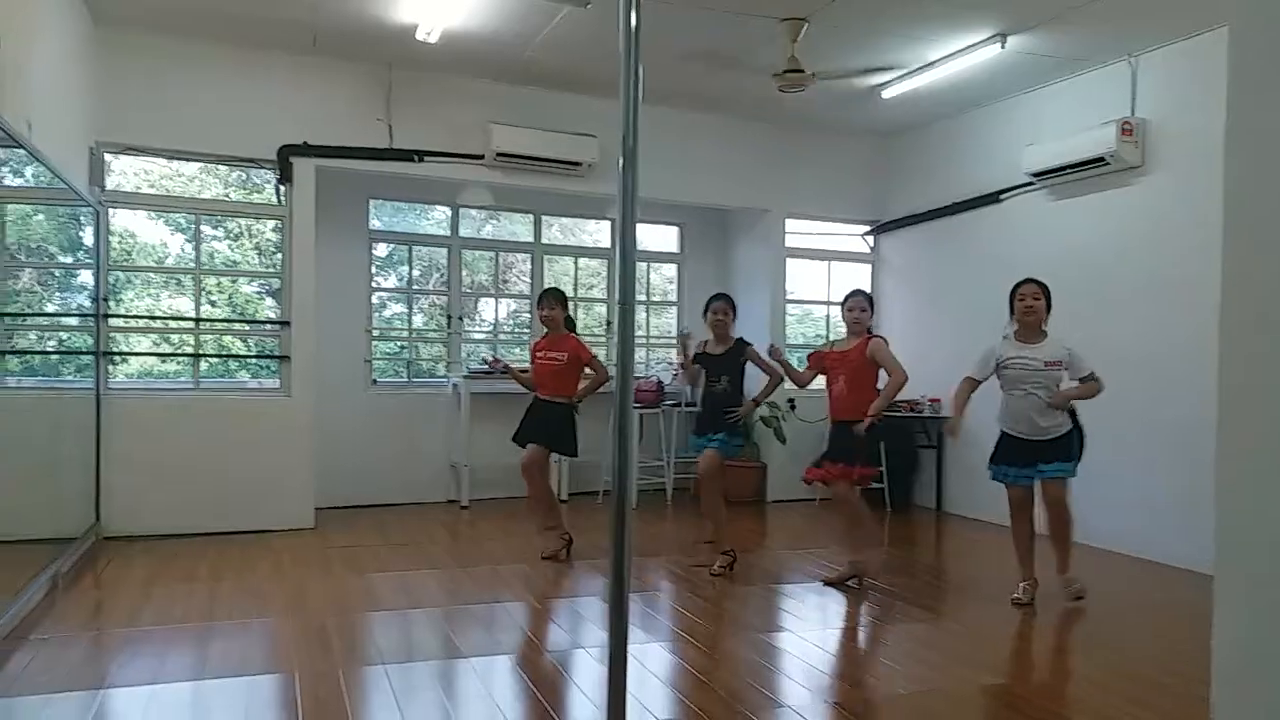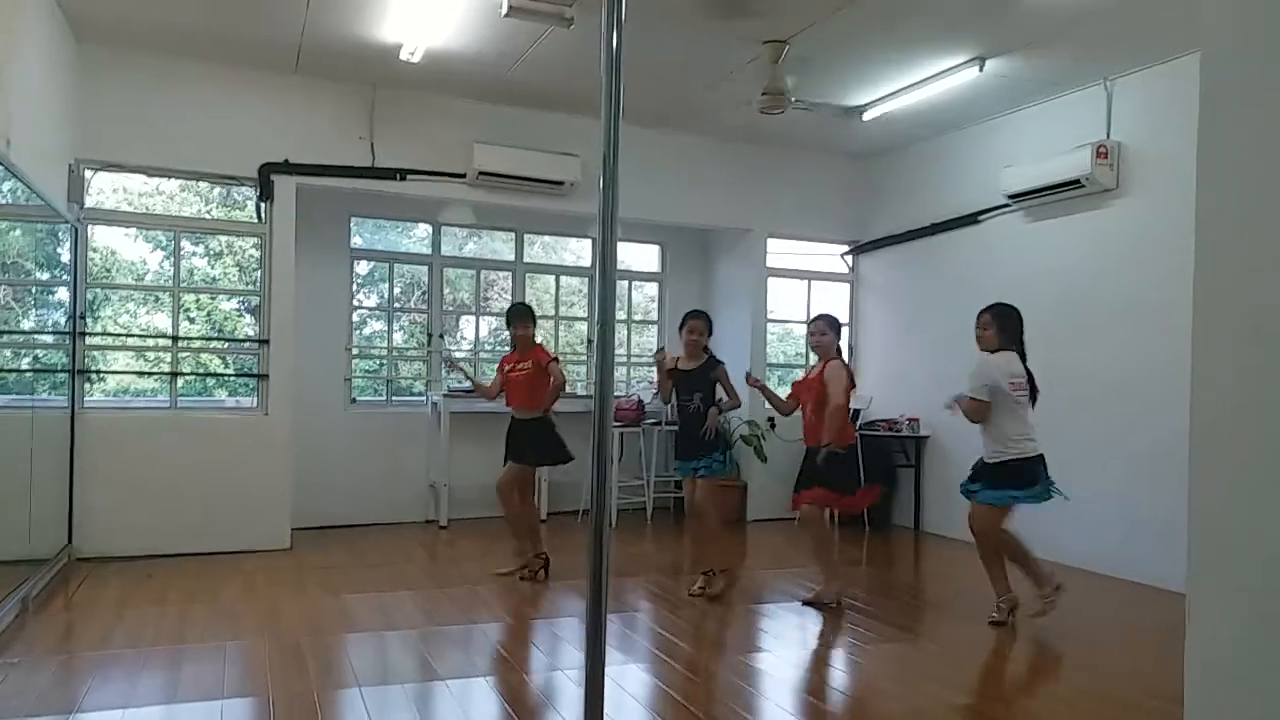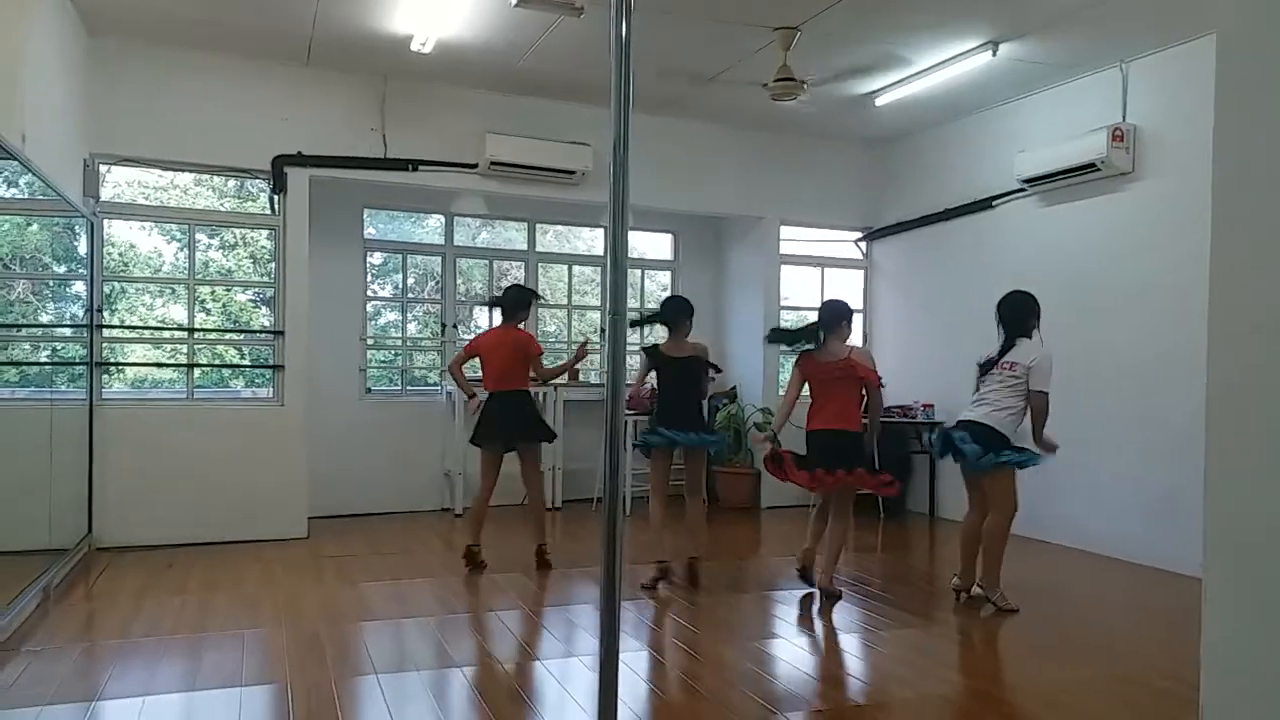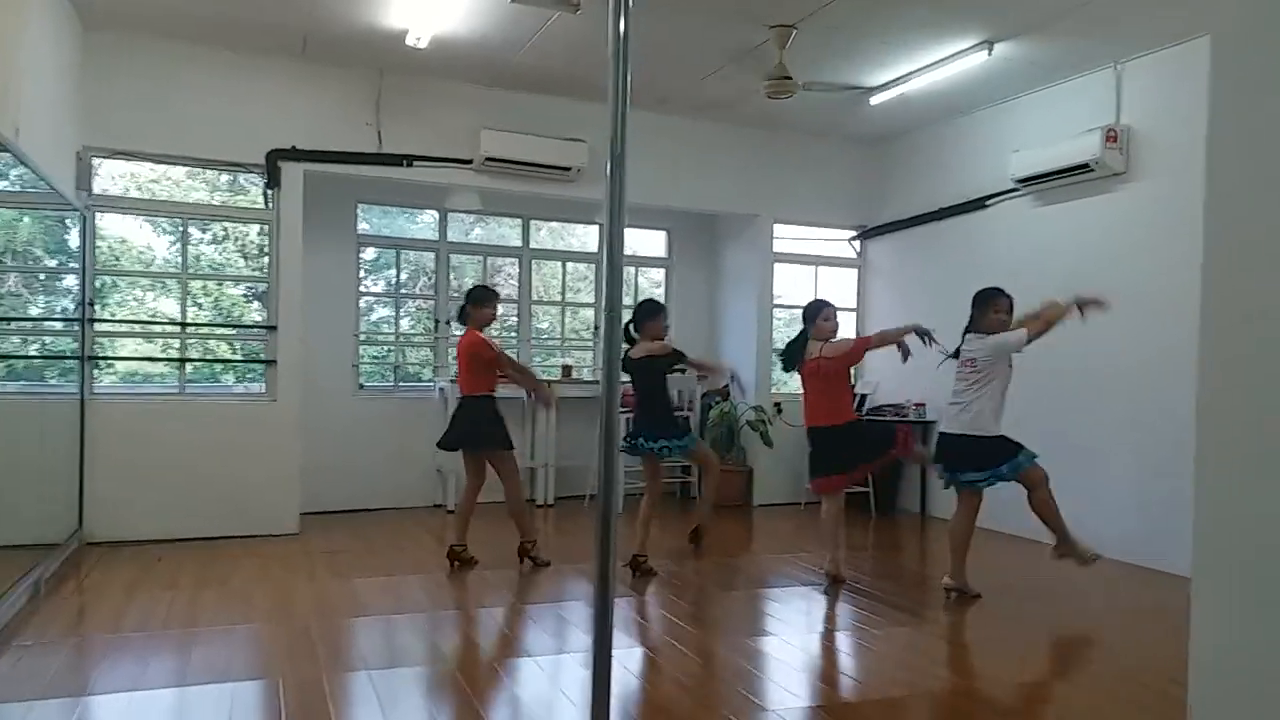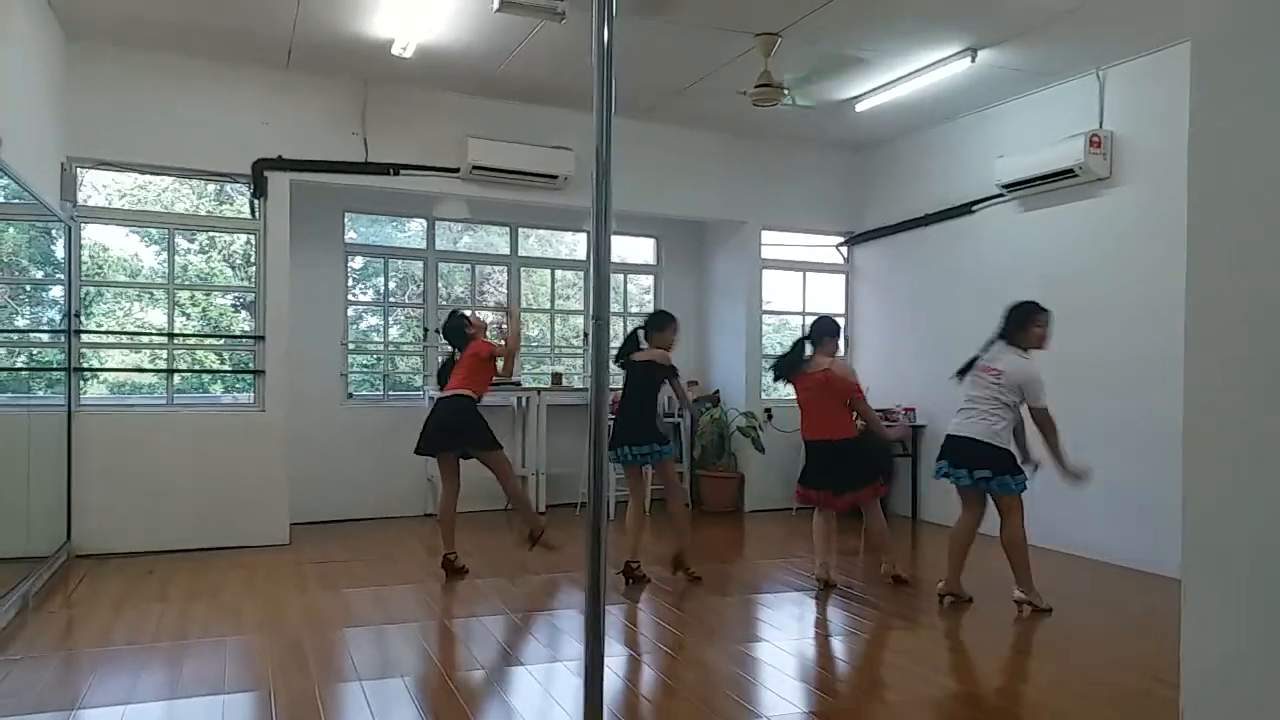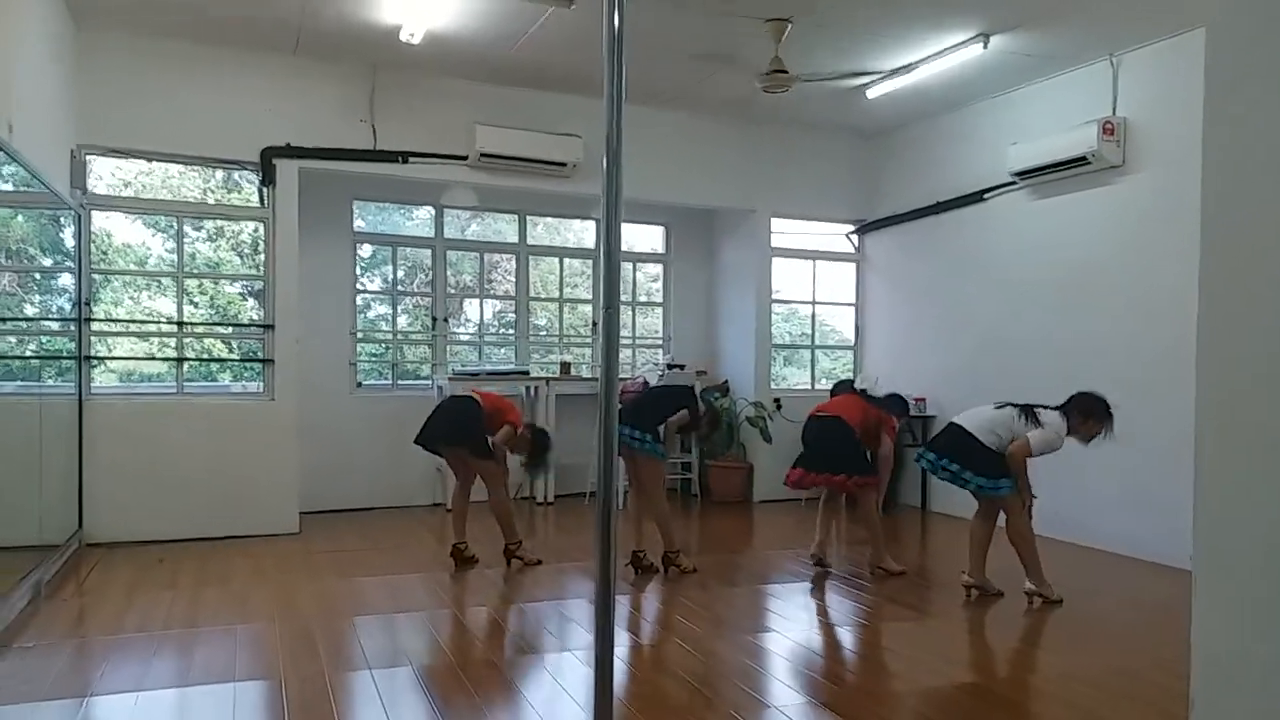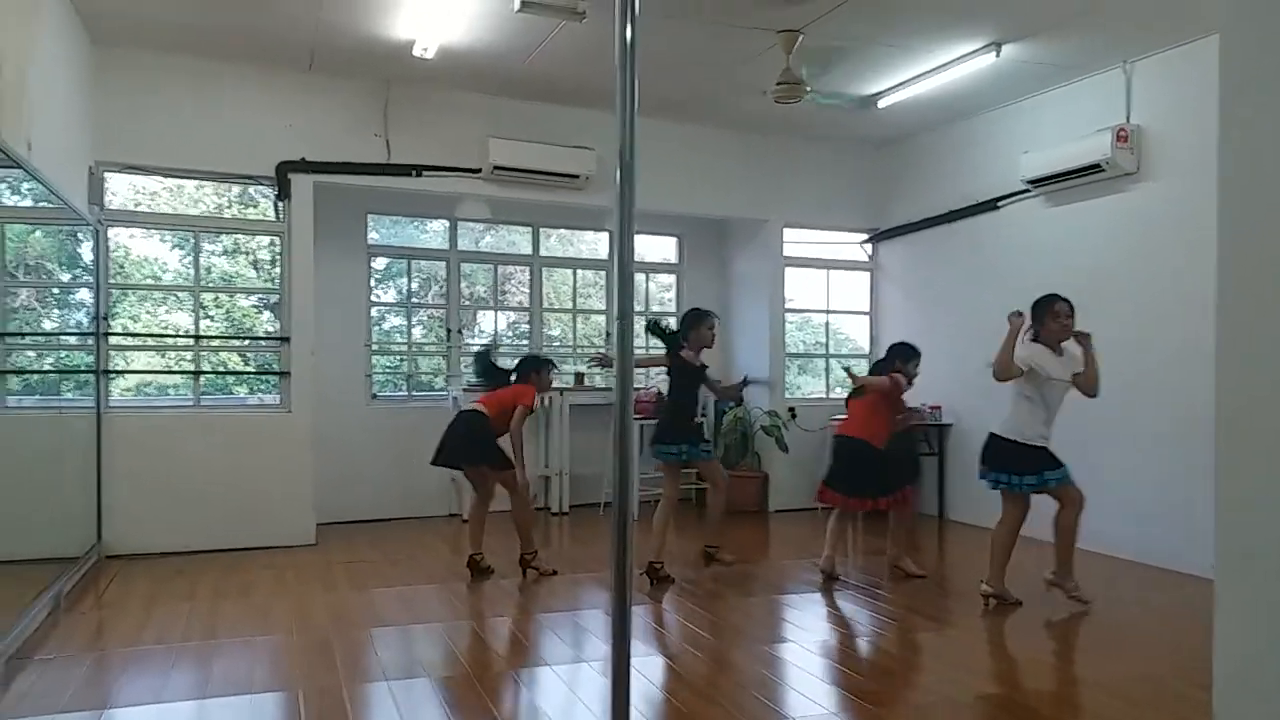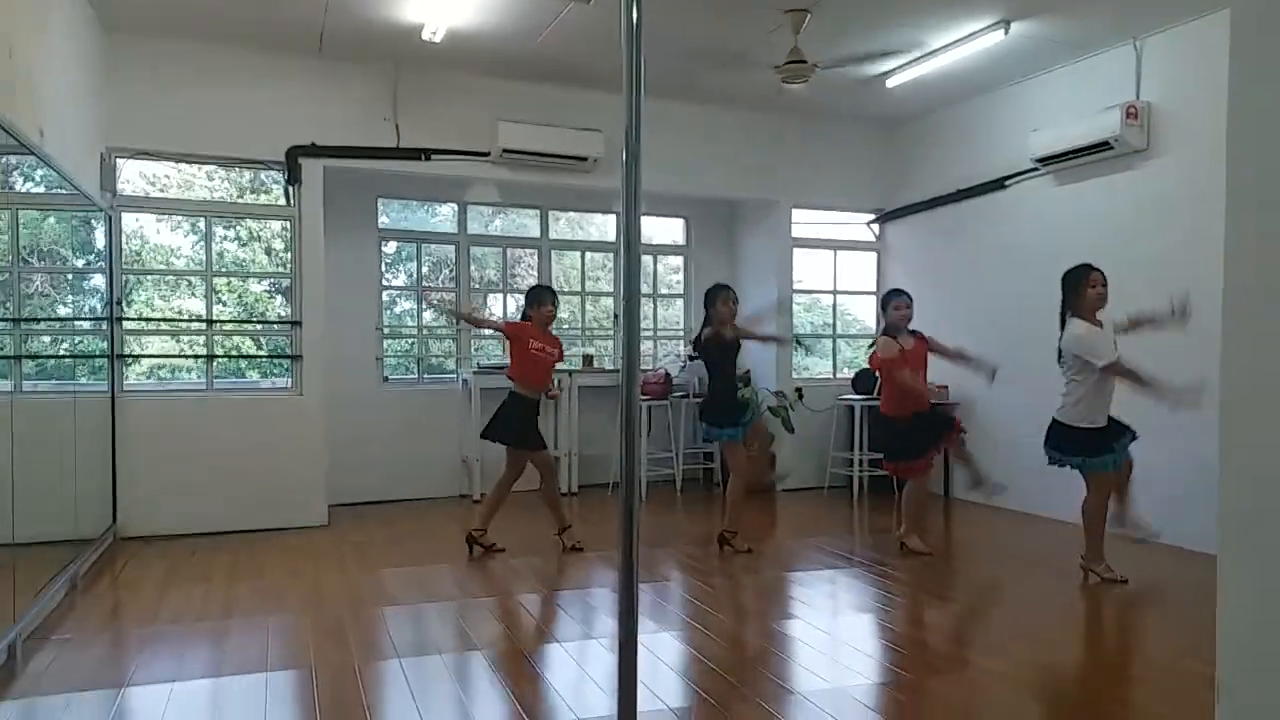
dt=0.5s
person 1, frame 1
left shoulder: (1062, 350)
right shoulder: (999, 350)
left elbow: (1095, 384)
right elbow: (969, 382)
left wrist: (1070, 394)
right wrist: (956, 416)
left hip: (1055, 438)
right hip: (1015, 438)
left knee: (1056, 501)
right knee: (1019, 507)
left ankle: (1065, 573)
right ankle: (1027, 579)
person 1, frame 2
left shoulder: (987, 364)
right shoulder: (1017, 365)
left elbow: (975, 414)
left wrist: (959, 403)
left hip: (1012, 461)
right hip: (1023, 458)
left knee: (987, 526)
right knee: (980, 525)
left ankle: (1045, 582)
right ankle: (1006, 598)
person 1, frame 3
left shoulder: (995, 354)
right shoulder: (1038, 355)
right elbow: (1039, 405)
right wrist: (1039, 436)
left hip: (967, 429)
right hip: (993, 434)
left knee: (979, 508)
right knee: (1003, 509)
left ankle: (965, 578)
right ankle: (989, 585)
person 1, frame 4
left shoulder: (970, 341)
right shoulder: (994, 345)
left elbow: (1021, 325)
right elbow: (1038, 327)
left wrist: (1063, 306)
right wrist: (1074, 303)
left hip: (951, 438)
right hip: (979, 439)
left knee: (967, 504)
right knee: (1036, 479)
left ankle: (955, 577)
right ankle: (1067, 544)
person 1, frame 5
left shoulder: (994, 353)
right shoulder: (1026, 369)
right elbow: (1043, 420)
left wrist: (1024, 452)
right wrist: (1062, 463)
left hip: (957, 440)
right hip: (987, 446)
left knee: (972, 510)
right knee: (1012, 513)
left ankle: (951, 582)
right ankle: (1025, 589)
person 1, frame 6
left shoulder: (1047, 417)
right shoulder: (1056, 431)
left elbow: (1016, 453)
right elbow: (1015, 454)
left wrist: (1022, 489)
right wrist: (1023, 492)
left hip: (956, 437)
right hip: (971, 446)
left knee: (990, 505)
right knee: (1017, 511)
left ankle: (974, 574)
right ankle: (1037, 582)
person 1, frame 7
left shoulder: (1070, 355)
right shoulder: (1031, 351)
left elbow: (1090, 390)
right elbow: (1002, 373)
left wrist: (1088, 349)
right wrist: (1013, 331)
left hip: (1031, 447)
right hip: (1012, 445)
left knee: (1015, 511)
right knee: (1072, 499)
left ankle: (993, 583)
right ankle: (1063, 574)
person 1, frame 8
left shoulder: (1099, 325)
right shoulder: (1079, 333)
left elbow: (1130, 323)
right elbow: (1121, 370)
left wrist: (1167, 317)
right wrist: (1164, 391)
left hip: (1097, 420)
right hip: (1076, 425)
left knee: (1122, 463)
right knee: (1100, 485)
left ankle: (1122, 514)
right ankle: (1094, 560)
person 2, frame 1
left shoulder: (741, 348)
right shoulder: (702, 349)
left elbow: (776, 375)
right elbow: (693, 381)
left wrist: (753, 403)
right wrist: (685, 353)
left hip: (729, 423)
right hip: (706, 421)
left knee: (707, 474)
right knee: (713, 485)
left ankle: (715, 541)
right ankle: (725, 550)
person 2, frame 2
left shoulder: (714, 365)
right shoulder: (673, 364)
left elbow: (734, 400)
right elbow: (665, 397)
left wrist: (716, 408)
right wrist: (661, 369)
left hip: (709, 443)
right hip: (685, 443)
left knee: (703, 505)
right knee: (697, 507)
left ankle: (720, 568)
right ankle: (708, 572)
person 2, frame 3
left shoulder: (653, 353)
right shoulder: (701, 351)
left elbow: (636, 392)
right elbow: (704, 390)
left hip: (663, 428)
right hip: (695, 427)
left knee: (658, 495)
right knee: (695, 495)
left ankle: (661, 562)
right ankle: (693, 559)
person 2, frame 4
left shoulder: (628, 354)
right shoulder: (661, 350)
right elbow: (698, 365)
right wrist: (724, 370)
left hip: (641, 429)
right hip: (666, 426)
left knee: (652, 491)
right knee: (711, 466)
left ankle: (638, 557)
right ankle: (700, 526)
person 2, frame 5
left shoulder: (632, 356)
right shoulder: (661, 357)
right elbow: (681, 394)
right wrist: (692, 413)
left hip: (623, 435)
right hip: (646, 433)
left knee: (636, 497)
right knee: (675, 493)
left ankle: (632, 564)
right ankle: (682, 555)
person 2, frame 6
left shoulder: (679, 395)
right shoulder: (696, 410)
right elbow: (671, 424)
right wrist: (662, 462)
left hip: (625, 422)
right hip: (641, 428)
left knee: (639, 491)
right knee: (655, 494)
left ankle: (639, 554)
right ankle: (672, 553)
person 2, frame 7
left shoulder: (694, 364)
right shoulder: (685, 359)
left elbow: (719, 391)
right elbow: (646, 361)
left wrist: (739, 386)
right wrist: (615, 361)
left hip: (670, 434)
right hip: (680, 434)
left knee: (670, 496)
right knee: (719, 483)
left ankle: (655, 562)
right ankle: (711, 546)
person 2, frame 8
left shoulder: (728, 335)
right shoulder: (710, 335)
left elbow: (751, 335)
right elbow: (734, 332)
left wrist: (783, 339)
left hip: (732, 401)
right hip: (719, 407)
left knee: (759, 434)
right knee: (740, 470)
right ankle: (728, 532)
person 3, frame 1
left shoulder: (874, 344)
right shoulder: (829, 350)
left elbow: (900, 376)
right elbow: (803, 380)
left wrist: (872, 413)
right wrist: (782, 362)
left hip: (860, 427)
right hip: (839, 428)
left knee: (844, 489)
right knee: (841, 491)
left ankle: (873, 547)
right ankle: (856, 562)
person 3, frame 2
left shoulder: (833, 366)
right shoulder: (812, 372)
left elbow: (838, 404)
right elbow: (788, 408)
left wrist: (826, 444)
right wrist: (764, 391)
left hip: (835, 453)
right hip: (819, 453)
left knee: (810, 511)
right knee: (810, 515)
left ankle: (834, 580)
right ankle: (830, 583)
person 3, frame 3
left shoulder: (807, 358)
right shoulder: (861, 357)
left elbow: (790, 399)
right elbow: (875, 402)
left wrist: (774, 432)
right wrist: (872, 434)
left hip: (817, 436)
right hip: (849, 438)
left knee: (828, 501)
right knee: (841, 509)
left ankle: (808, 553)
right ankle: (826, 577)
person 3, frame 4
left shoulder: (804, 354)
right shoulder: (834, 350)
left elbow: (865, 341)
right elbow: (875, 339)
left wrist: (897, 337)
right wrist: (912, 330)
left hip: (819, 433)
right hip: (844, 430)
left knee: (831, 497)
right knee: (899, 439)
left ankle: (833, 564)
person 3, frame 5
left shoulder: (797, 369)
right shoulder: (840, 368)
right elbow: (863, 410)
right wrist: (886, 434)
left hip: (814, 446)
right hip: (843, 445)
left knee: (824, 507)
right knee: (870, 503)
left ankle: (823, 568)
right ankle: (889, 564)
person 3, frame 6
left shoulder: (861, 403)
right shoulder: (887, 419)
right elbow: (885, 457)
right wrist: (879, 494)
left hip: (813, 427)
right hip: (838, 430)
left knee: (833, 490)
right knee: (867, 491)
left ankle: (819, 547)
right ankle: (879, 555)
person 3, frame 7
left shoulder: (881, 382)
right shoulder: (897, 381)
right elbow: (874, 382)
left wrist: (902, 421)
right wrist: (858, 380)
left hip: (846, 444)
right hip: (865, 450)
left knee: (845, 506)
right knee: (906, 498)
left ankle: (828, 558)
right ankle: (900, 556)
person 3, frame 8
left shoulder: (917, 338)
right shoulder: (885, 345)
left elbow: (951, 352)
right elbow: (909, 380)
left wrist: (980, 365)
right wrist: (929, 393)
left hip: (924, 412)
right hip: (897, 419)
left knee: (954, 436)
right knee: (917, 476)
left ankle: (977, 478)
right ankle: (909, 533)
person 4, frame 1
left shoulder: (574, 344)
right shoulder: (538, 345)
left elbow: (603, 374)
right elbow: (531, 382)
left wrist: (577, 397)
right wrist: (506, 369)
left hip: (558, 414)
right hip: (537, 410)
left knee: (529, 464)
right knee: (538, 476)
left ankle: (552, 526)
right ankle: (560, 533)
person 4, frame 2
left shoulder: (540, 352)
right shoulder: (507, 360)
left elbow: (558, 380)
right elbow: (491, 392)
left wrist: (545, 407)
right wrist: (463, 372)
left hip: (535, 429)
right hip: (517, 428)
left knee: (505, 487)
right knee: (523, 496)
left ankle: (525, 554)
right ankle: (538, 556)
person 4, frame 3
left shoulder: (484, 339)
right shoulder: (526, 340)
left elbow: (454, 366)
right elbow: (543, 376)
left wrist: (471, 395)
right wrist: (574, 361)
left hip: (493, 411)
right hip: (522, 409)
left knee: (487, 483)
right knee: (533, 482)
left ankle: (473, 547)
right ankle: (541, 547)
person 4, frame 4
left shoulder: (472, 340)
right shoulder: (476, 340)
left elbow: (503, 370)
right elbow: (511, 367)
left wrist: (533, 387)
right wrist: (538, 388)
left hip: (468, 413)
right hip: (480, 413)
left knee: (474, 481)
right knee: (511, 480)
left ankle: (458, 547)
right ankle: (528, 544)
person 4, frame 5
left shoulder: (469, 356)
right shoulder: (480, 348)
left elbow: (505, 372)
right elbow: (509, 350)
left wrist: (512, 333)
right wrist: (514, 326)
left hip: (441, 417)
right hip: (460, 413)
left knee: (450, 487)
right knee: (505, 472)
left ankle: (450, 557)
right ankle: (536, 529)
person 4, frame 6
left shoulder: (503, 411)
right shoulder: (515, 419)
right elbow: (497, 442)
right wrist: (502, 472)
left hip: (443, 415)
right hip: (463, 417)
left knee: (464, 480)
right knee: (495, 482)
left ankle: (460, 546)
right ankle: (513, 545)
person 4, frame 7
left shoulder: (511, 392)
right shoulder: (528, 393)
right elbow: (514, 428)
right wrist: (519, 470)
left hip: (459, 431)
right hip: (475, 432)
left knee: (484, 493)
right knee: (519, 490)
left ankle: (476, 557)
right ankle: (529, 555)
person 4, frame 8
left shoulder: (555, 343)
right shoulder: (520, 331)
right elbow: (483, 323)
left wrist: (553, 390)
right wrist: (451, 312)
left hip: (530, 409)
right hip: (517, 408)
left knee: (512, 473)
right knee: (547, 468)
left ankle: (479, 531)
right ankle: (563, 529)
